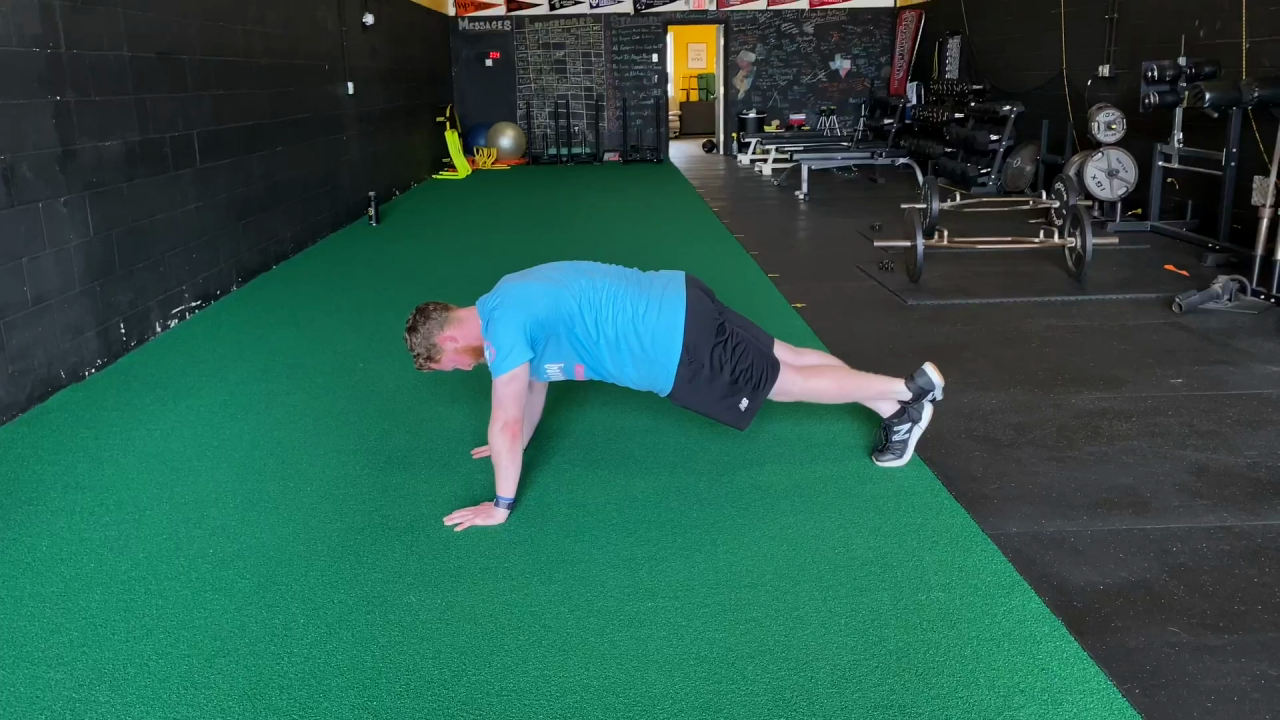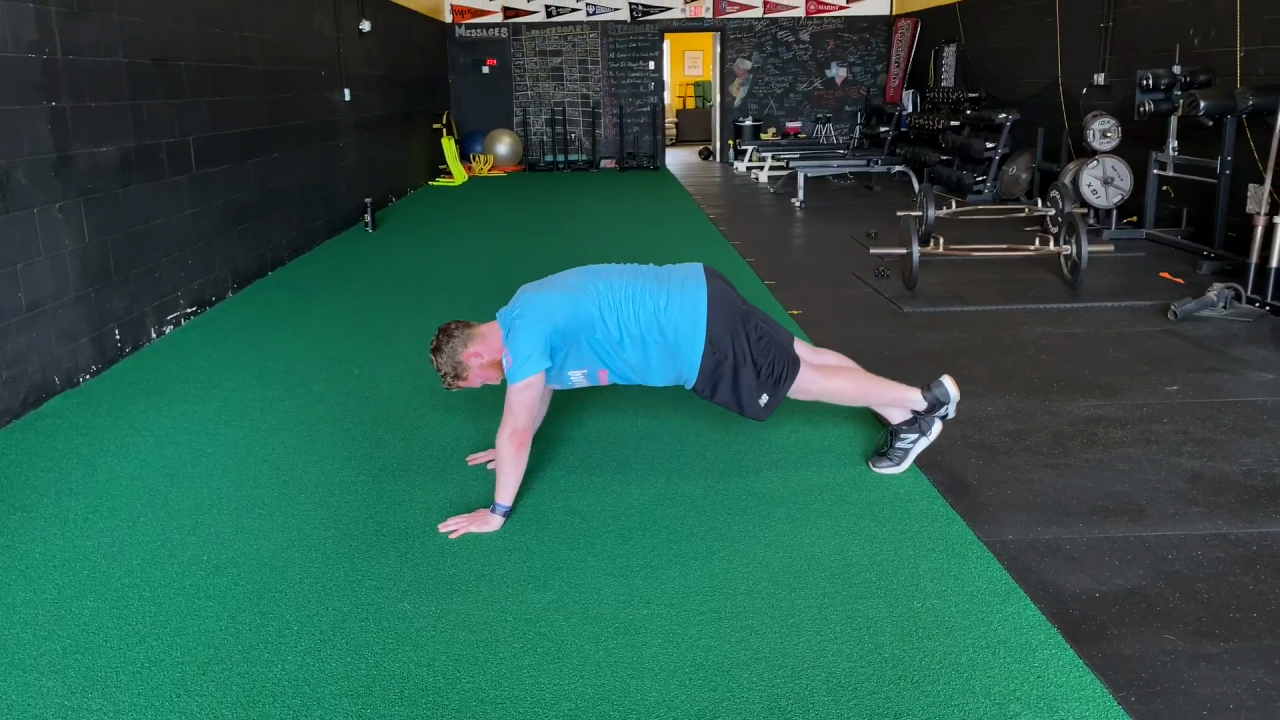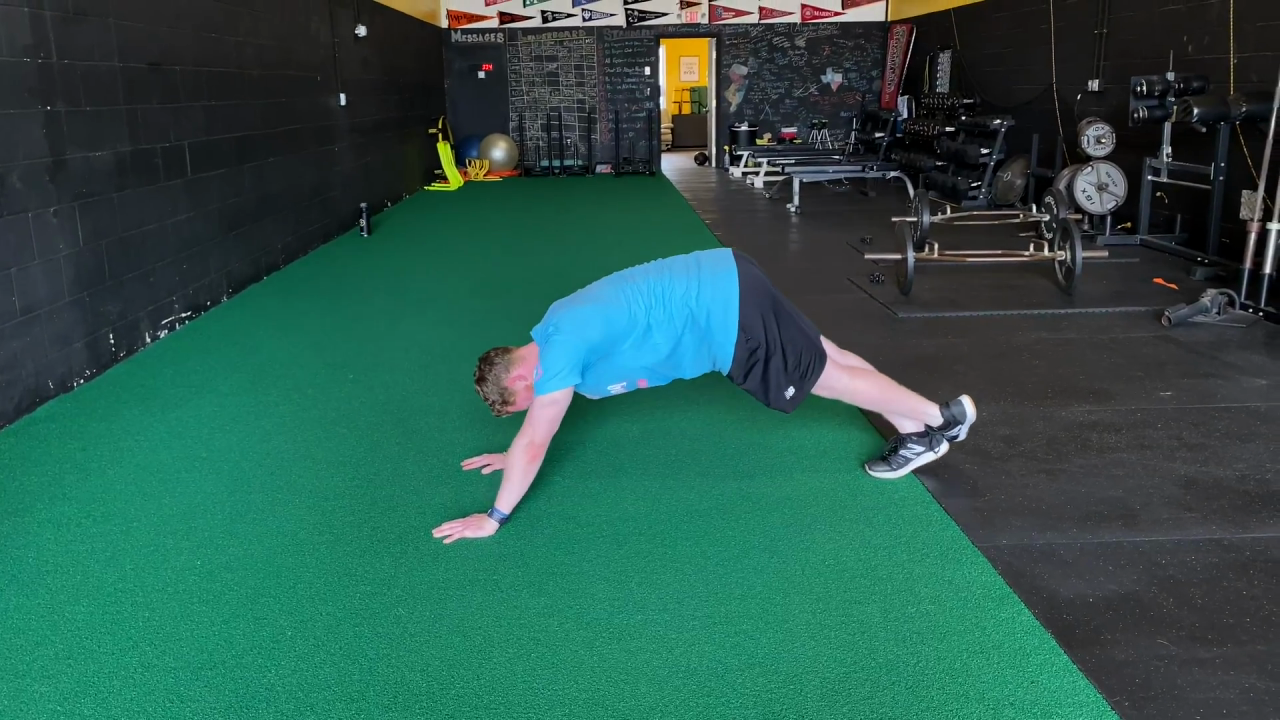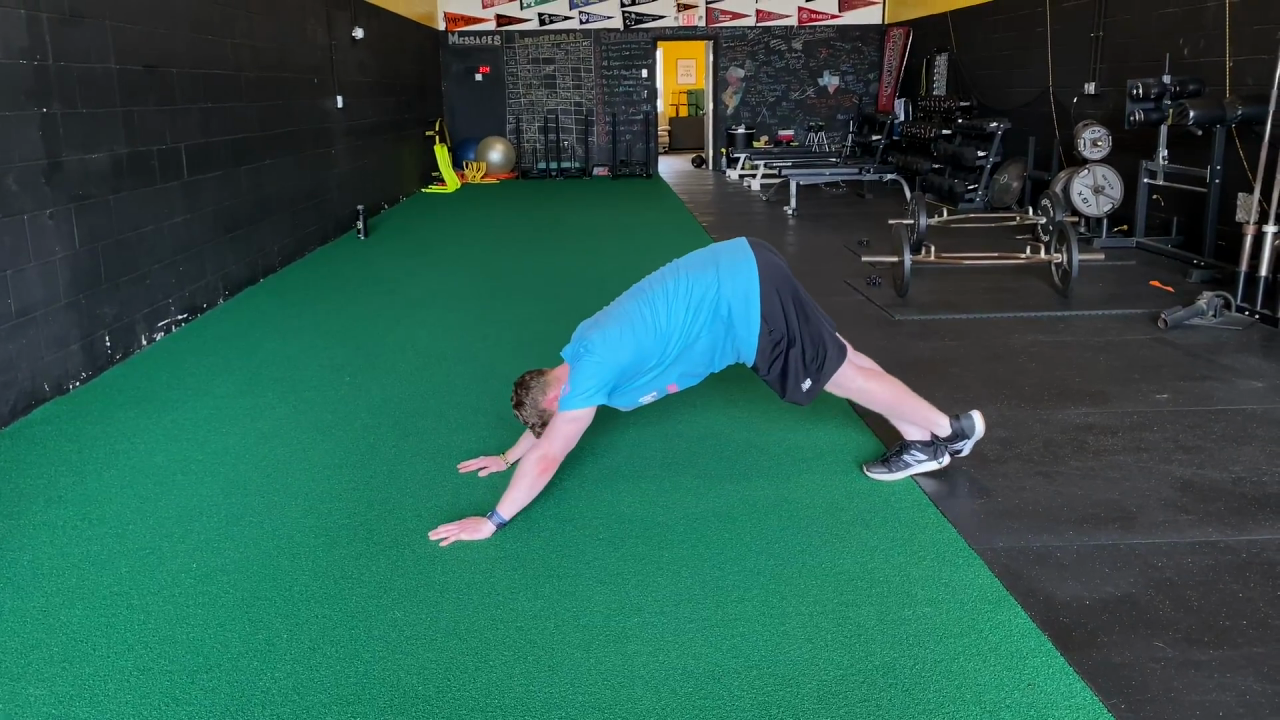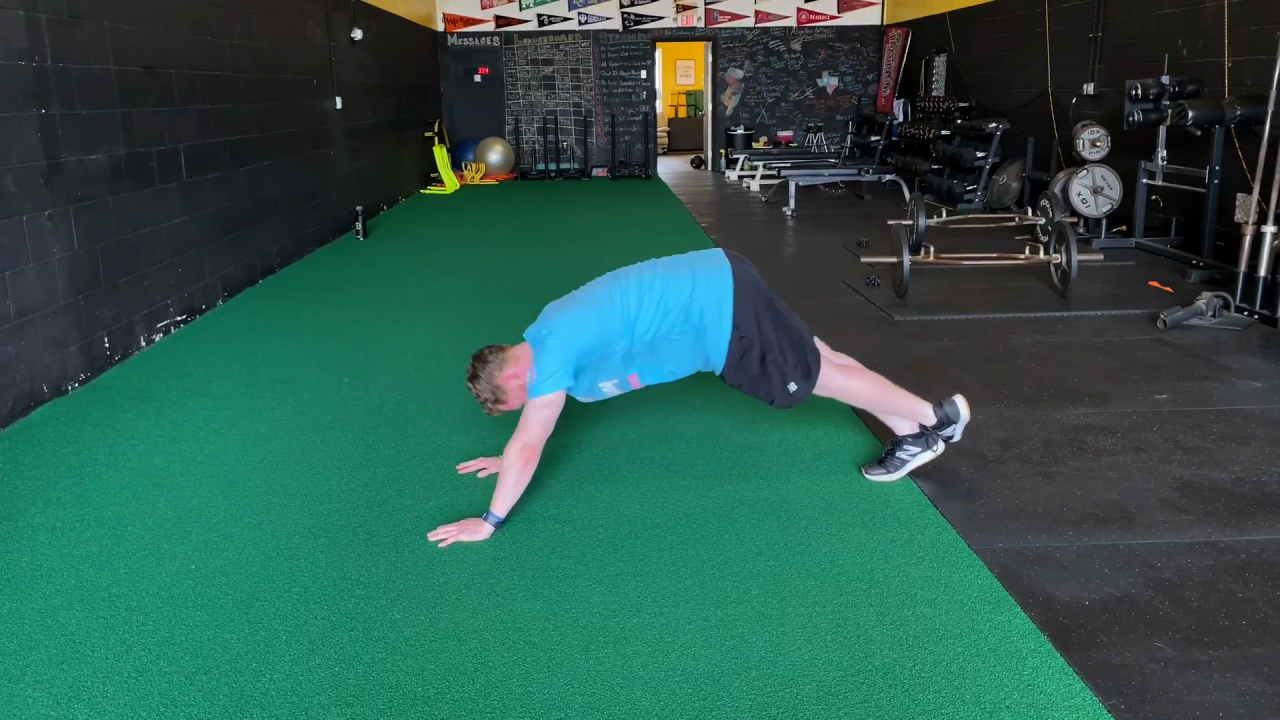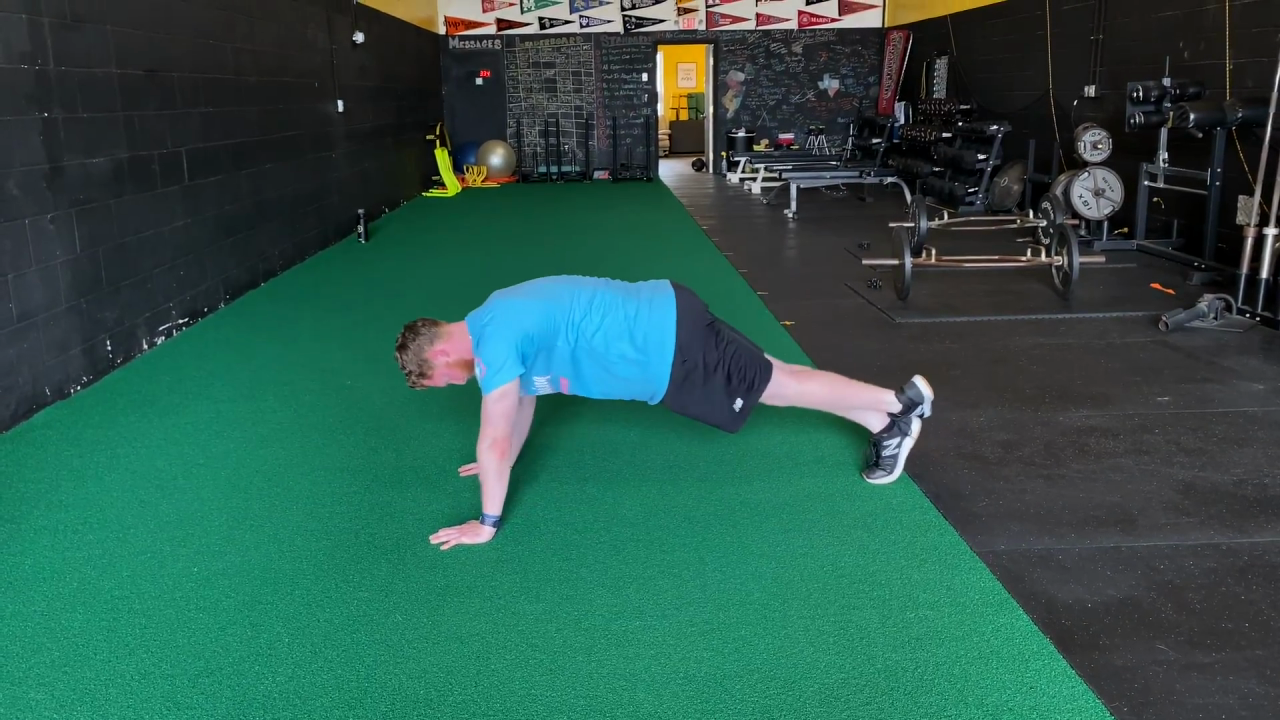
dt=0.7s
person 1, frame 1
left shoulder: (502, 325)
right shoulder: (511, 303)
left elbow: (506, 422)
right elbow: (535, 379)
left wrist: (502, 504)
right wrist: (515, 446)
left hip: (677, 347)
right hip: (676, 309)
left knee: (786, 384)
right knee: (783, 359)
left ankle: (909, 389)
right ankle: (896, 411)
person 1, frame 2
left shoulder: (523, 335)
right shoulder: (528, 314)
left elbow: (515, 428)
right elbow: (542, 387)
left wrist: (497, 512)
right wrist: (510, 449)
left hip: (697, 336)
right hip: (694, 301)
left knee: (802, 379)
right knee: (801, 357)
left ankle: (924, 401)
right ankle: (906, 418)
person 1, frame 3
left shoulder: (560, 351)
right shoulder: (556, 332)
left elbow: (536, 442)
right elbow: (537, 426)
left wrist: (494, 516)
right wrist: (509, 454)
left hip: (727, 313)
right hip: (723, 286)
left knee: (826, 376)
right knee: (822, 356)
left ankle: (940, 417)
right ankle: (917, 431)
person 1, frame 4
left shoulder: (592, 369)
right shoulder: (583, 351)
left elbow: (549, 454)
right elbow: (547, 413)
left wrist: (493, 520)
right wrist: (508, 456)
left hip: (747, 300)
right hip: (743, 273)
left knee: (838, 373)
right knee: (837, 357)
left ankle: (946, 431)
right ankle: (921, 436)
person 1, frame 5
left shoulder: (552, 351)
right shoulder: (549, 335)
left elbow: (528, 445)
right elbow: (539, 420)
left wrist: (490, 520)
right wrist: (507, 458)
left hip: (718, 309)
right hip: (715, 287)
left knee: (816, 374)
right knee: (813, 357)
left ankle: (933, 419)
right ankle: (912, 430)
person 1, frame 6
left shoulder: (493, 339)
right shoulder: (499, 321)
left elbow: (494, 438)
right elbow: (523, 399)
left wrist: (487, 522)
right wrist: (501, 465)
left hip: (668, 349)
right hip: (664, 322)
left knee: (775, 387)
right knee: (770, 377)
left ankle: (900, 403)
right ankle: (886, 426)
